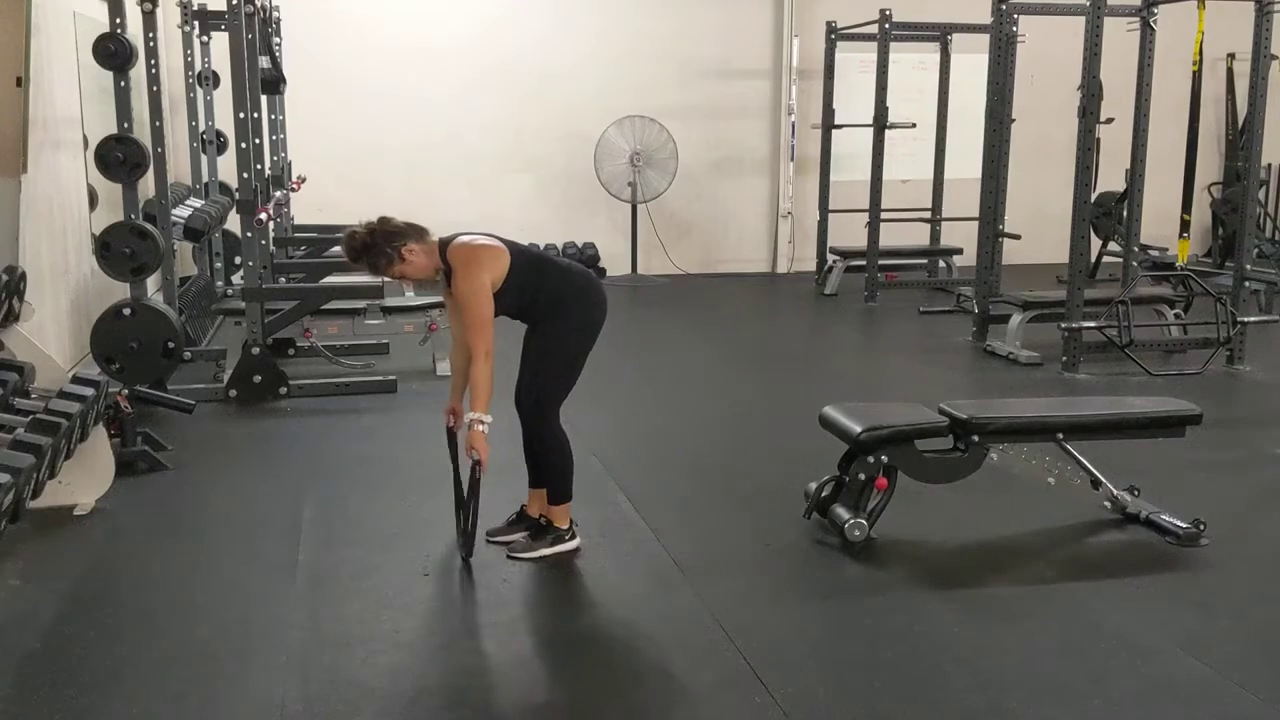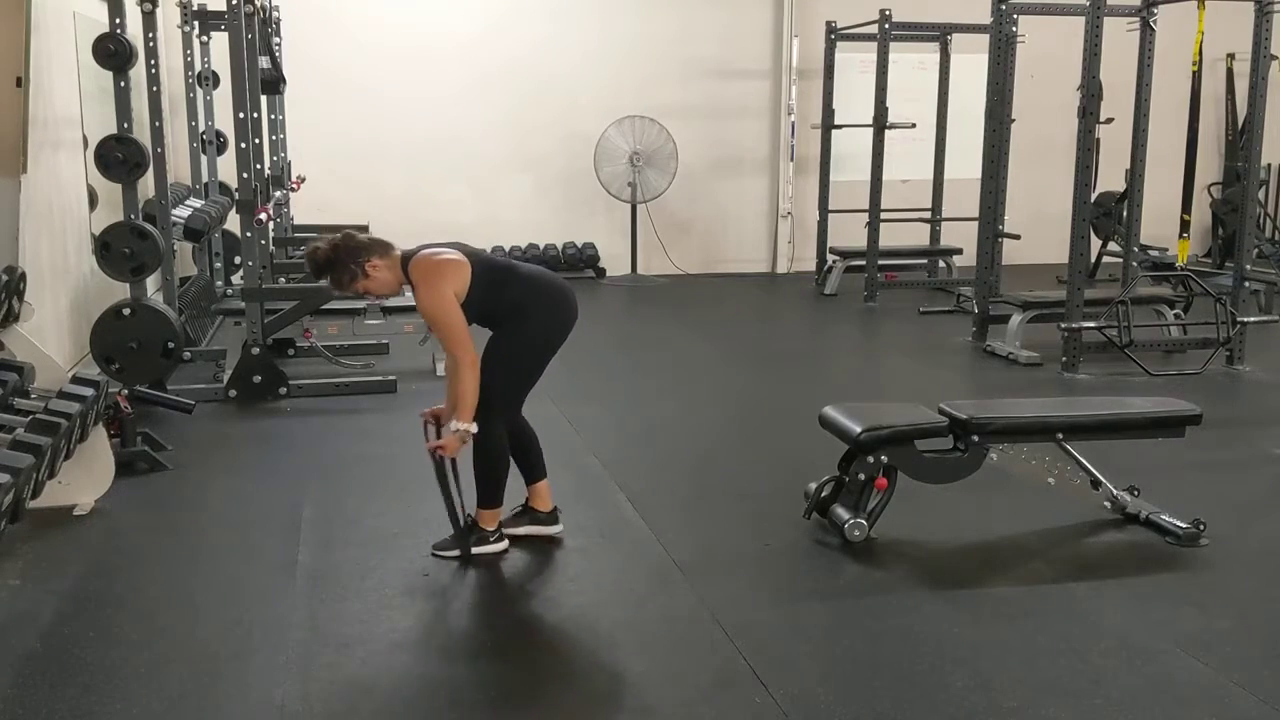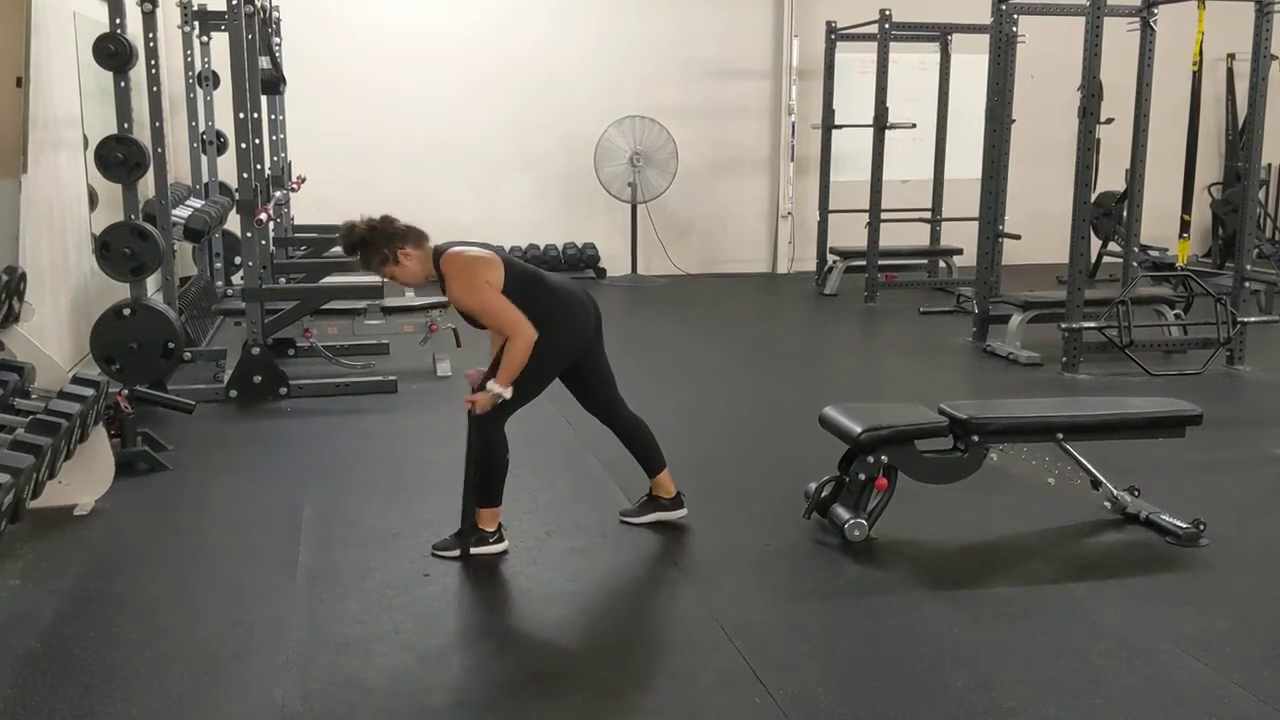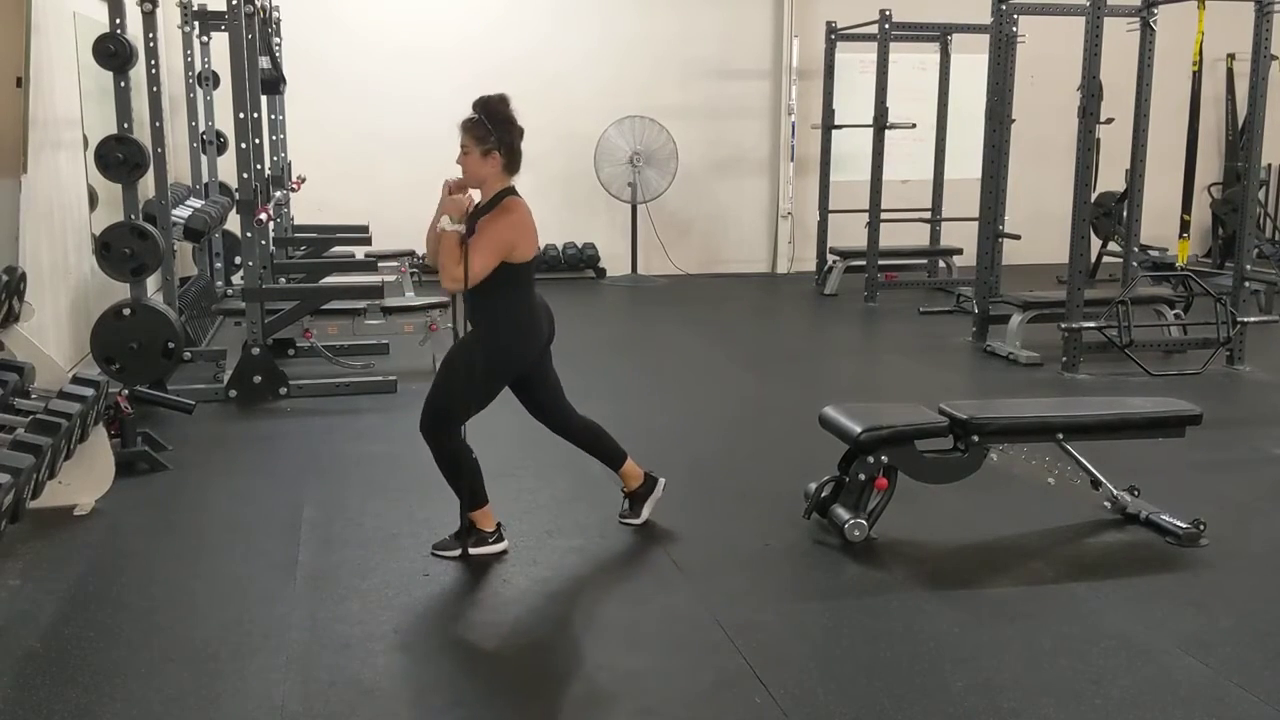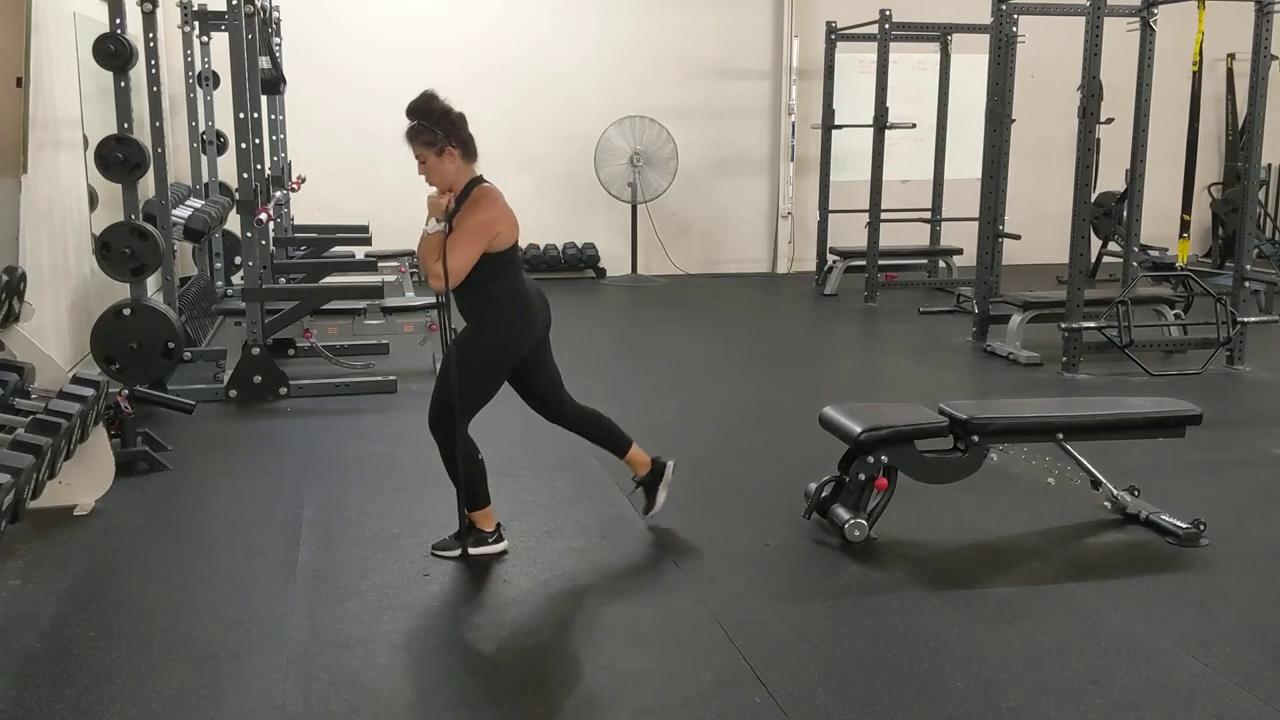
dt=1s
person 1, frame 1
left shoulder: (468, 266)
right shoulder: (449, 265)
left elbow: (482, 353)
right elbow: (463, 343)
left wrist: (477, 423)
right wrist: (456, 399)
left hip: (577, 307)
right hip: (553, 311)
left knee: (540, 411)
right knee: (528, 407)
left ankle: (561, 527)
right ankle: (536, 513)
person 1, frame 2
left shoulder: (429, 282)
right shoulder: (422, 266)
left elbow: (467, 362)
right elbow: (456, 352)
left wrist: (460, 429)
right wrist: (451, 409)
left hip: (540, 312)
right hip: (546, 304)
left knee: (489, 414)
right knee: (500, 411)
left ankle: (488, 529)
right ankle: (542, 509)
person 1, frame 3
left shoulder: (460, 278)
right shoulder: (453, 259)
left elbow: (524, 334)
left wrist: (495, 389)
right wrist: (492, 376)
left hip: (560, 326)
right hip: (577, 311)
left knee: (487, 415)
right knee: (609, 407)
left ankle: (487, 531)
right ankle: (666, 495)
person 1, frame 4
left shoulder: (507, 217)
right shoulder: (486, 205)
left elbow: (453, 280)
right elbow: (437, 259)
left wrist: (452, 221)
right wrist: (444, 213)
left hip: (504, 338)
right hip: (524, 329)
left knee: (437, 424)
right knee: (558, 414)
left ankle: (484, 531)
right ankle: (639, 481)
person 1, frame 5
left shoulder: (482, 206)
right shoulder: (462, 198)
left elbow: (441, 278)
right elbow: (428, 266)
left wrist: (437, 220)
right wrist: (436, 219)
left hip: (500, 329)
right hip: (521, 318)
left knee: (446, 422)
right knee: (558, 405)
left ankle: (483, 531)
right ankle: (647, 468)
